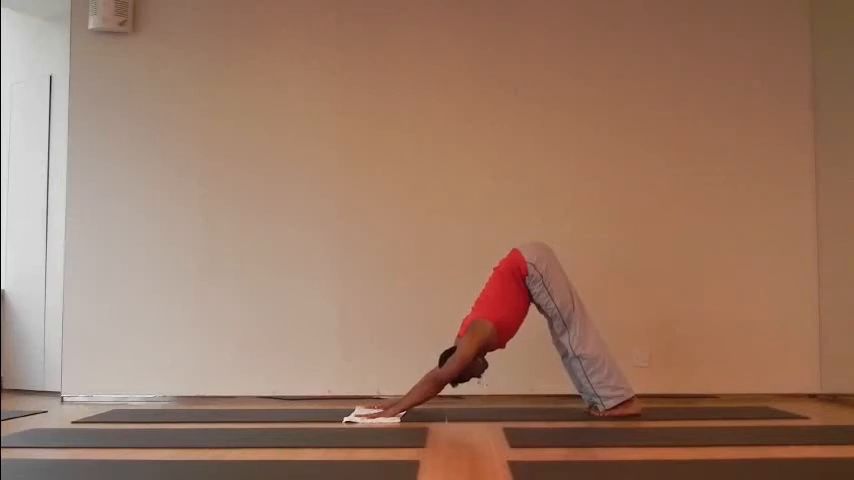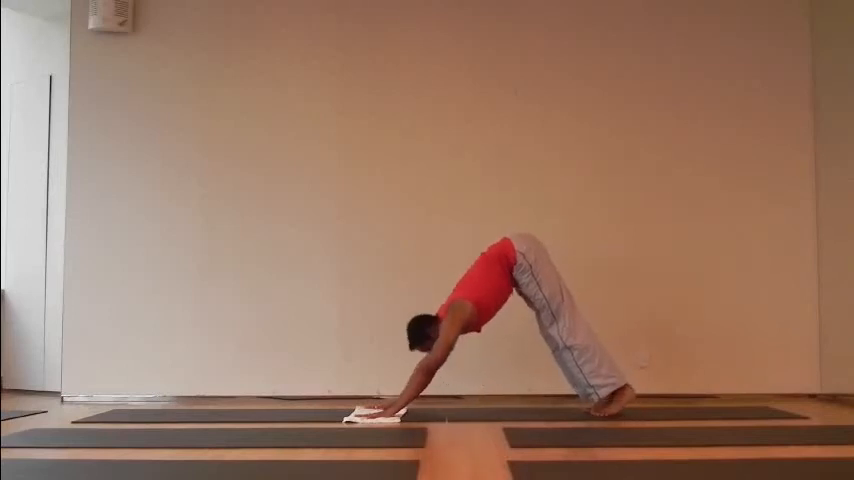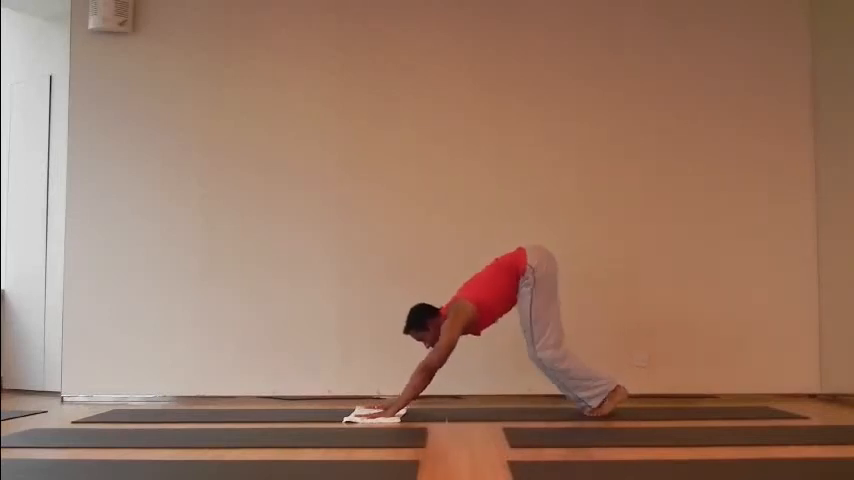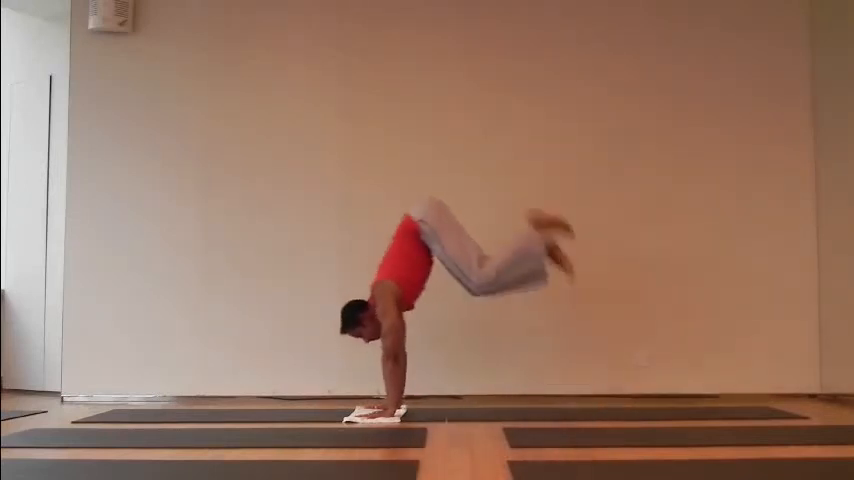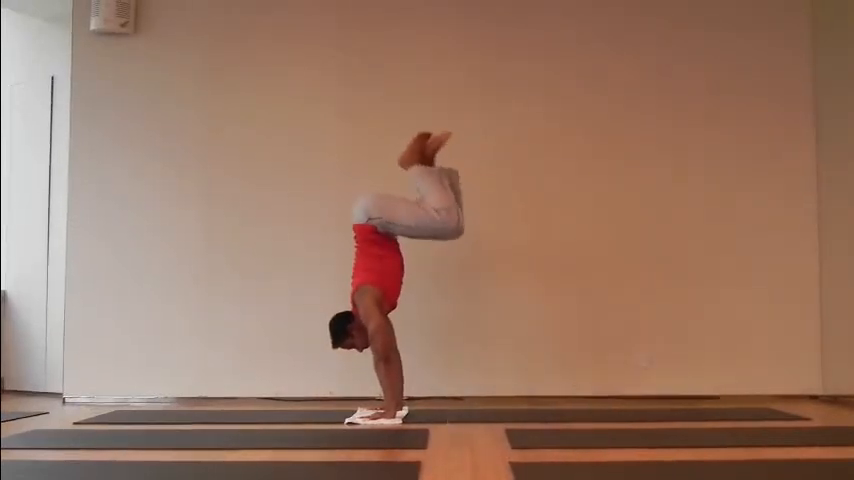
dt=1s
person 1, frame 1
left shoulder: (473, 342)
right shoulder: (470, 341)
left elbow: (437, 380)
right elbow: (436, 376)
left wrist: (397, 408)
right wrist: (400, 401)
left hip: (531, 265)
right hip: (528, 266)
left knee: (575, 335)
right knee: (568, 337)
left ankle: (620, 399)
right ankle: (606, 398)
person 1, frame 2
left shoulder: (453, 320)
right shoulder: (447, 320)
left elbow: (428, 367)
right elbow: (427, 367)
left wrist: (397, 406)
right wrist: (399, 400)
left hip: (520, 255)
right hip: (515, 259)
left knee: (564, 327)
right knee: (555, 330)
left ankle: (615, 389)
right ankle: (605, 391)
person 1, frame 3
left shoulder: (454, 320)
right shoulder: (452, 317)
left elbow: (427, 368)
right elbow: (428, 367)
left wrist: (397, 406)
right wrist: (400, 400)
left hip: (532, 266)
right hip: (529, 267)
left knee: (542, 351)
right knee: (541, 350)
left ankle: (606, 391)
right ankle: (601, 393)
person 1, frame 4
left shoulder: (383, 302)
right shoulder: (388, 304)
left elbow: (392, 356)
right elbow: (397, 355)
left wrist: (392, 405)
right wrist: (394, 402)
right hip: (424, 226)
left knee: (481, 280)
right knee: (484, 279)
left ankle: (540, 232)
right ankle: (542, 244)
person 1, frame 5
left shoulder: (367, 306)
left elbow: (384, 358)
left wrist: (391, 408)
right wrist: (395, 404)
right hip: (375, 224)
left ankle: (418, 163)
